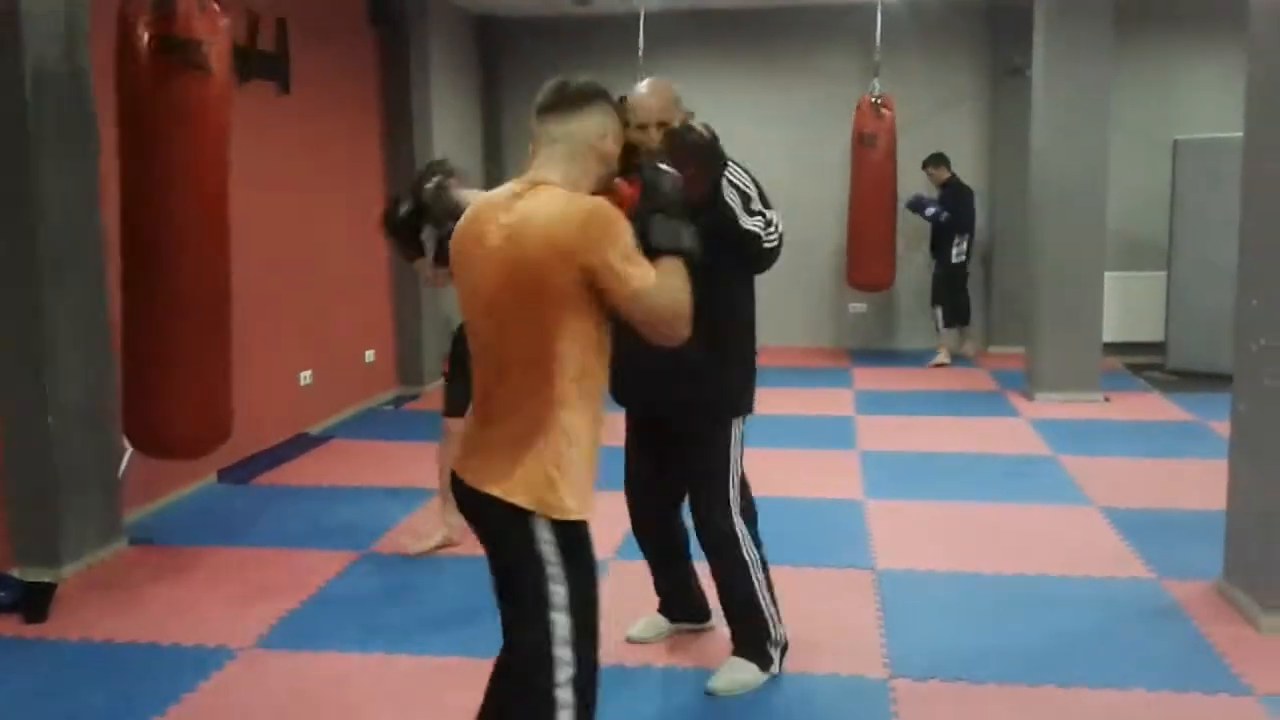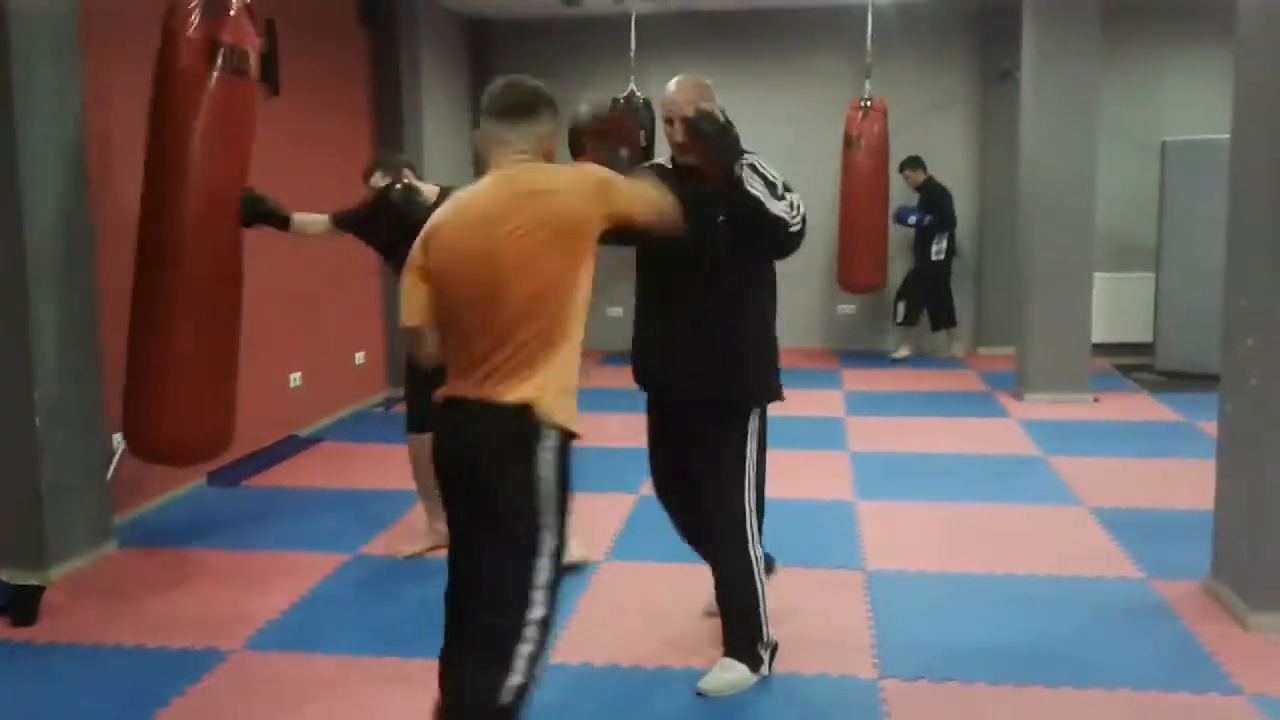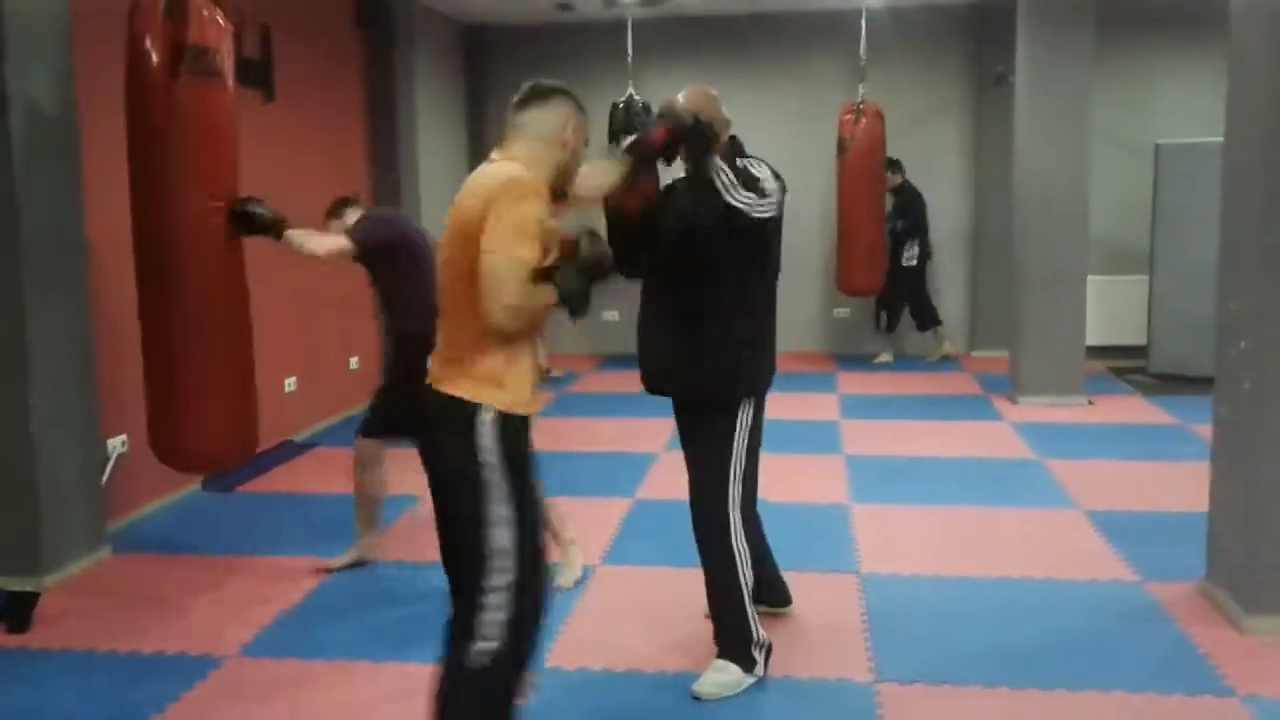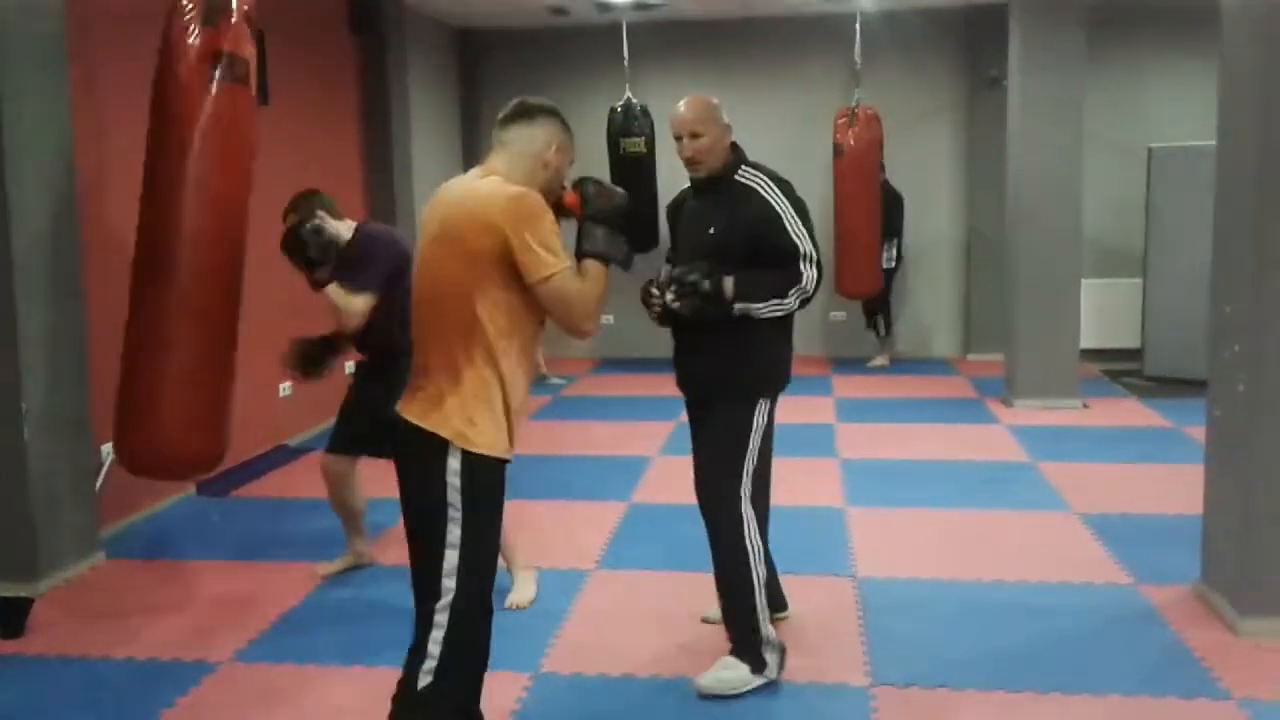
dt=0.3s
person 1, frame 1
left shoulder: (478, 217)
right shoulder: (589, 221)
right elbow: (671, 325)
right wrist: (668, 227)
left hip: (483, 474)
right hip: (538, 493)
left knee: (529, 654)
person 1, frame 2
left shoulder: (441, 224)
right shoulder: (580, 188)
left elbow: (427, 347)
right elbow: (666, 213)
left hip: (457, 424)
right hip: (527, 430)
left knee: (474, 610)
right knee: (513, 628)
person 1, frame 3
left shoulder: (494, 178)
right shoulder: (519, 189)
right elbow: (505, 311)
right wrist: (562, 283)
left hip: (459, 406)
right hip: (481, 414)
left knee: (487, 594)
right knee: (501, 601)
person 1, frame 4
left shoulder: (455, 195)
right shoulder: (518, 205)
right elbow: (580, 316)
left wrist: (585, 229)
right wrist: (598, 236)
left hip: (439, 426)
right hip: (457, 440)
left knee: (464, 612)
right knee: (450, 625)
person 2, frame 1
left shoulder: (722, 176)
left elbow: (763, 250)
left wrist: (709, 187)
left hip: (709, 384)
right hip: (645, 381)
left knee: (722, 514)
right knee: (648, 503)
left ankle: (761, 645)
right ankle: (683, 607)
person 2, frame 2
left shoulder: (751, 176)
right shoulder: (651, 182)
left elbow: (788, 232)
left wrist: (729, 164)
left hip: (733, 377)
right hip: (668, 373)
left knee: (732, 507)
right knee: (677, 490)
left ankle: (750, 648)
right ankle: (741, 582)
person 2, frame 3
left shoulder: (752, 176)
right shoulder: (675, 192)
left elbow: (758, 217)
right elbow: (631, 257)
left wrist: (704, 156)
right wrist: (622, 204)
left hip: (731, 372)
right hip: (684, 369)
left knee: (720, 502)
right knee: (716, 490)
left ankle: (744, 649)
right ankle: (766, 589)
person 2, frame 4
left shoulder: (763, 193)
right shoulder: (684, 205)
left elbow: (804, 277)
left wrist: (727, 291)
right wrist: (667, 293)
left hip: (749, 374)
right hip: (703, 372)
left knee: (734, 498)
right knee: (717, 490)
left ankle: (755, 649)
right ankle: (757, 597)
person 3, frame 1
right shoulder: (451, 220)
right elbow: (437, 278)
left wrist: (449, 228)
right wrist: (408, 242)
right knee: (452, 427)
right ankle: (448, 522)
person 3, frame 2
right shoulder: (383, 213)
right elbow: (321, 225)
left wrist: (424, 218)
right wrist: (272, 215)
right knee: (420, 441)
right ankle: (438, 527)
person 3, frame 3
left shoulder: (385, 225)
right shoulder: (383, 232)
left elbow: (323, 248)
left wrist: (278, 228)
right hip: (414, 354)
right knee: (366, 451)
right ankle: (366, 543)
person 3, frame 4
left shoulder: (369, 242)
right shoulder: (343, 252)
left elbow: (353, 316)
left wrist: (317, 270)
right wrist: (326, 345)
right hip: (381, 369)
right knee: (333, 464)
left ankle: (519, 567)
right ankle: (359, 547)
person 4, frame 1
left shoulder: (961, 192)
right shoulder: (946, 190)
left elbow: (963, 224)
left wrist: (937, 214)
right wrist: (922, 206)
left hip: (954, 255)
right hip: (947, 254)
left knee: (942, 298)
right knee: (957, 297)
left ankle: (944, 352)
right ankle: (965, 345)
person 4, frame 2
left shoulder: (936, 191)
right shoulder: (928, 191)
left elbow: (948, 222)
left wrist: (918, 220)
right wrist: (913, 218)
left hip: (935, 254)
right hip: (933, 255)
left knee: (909, 293)
right knee: (940, 298)
left ankle: (906, 345)
right ankle: (954, 346)
person 4, frame 3
left shoulder: (909, 196)
right shoulder: (903, 194)
left elbow: (918, 228)
left wrist: (892, 225)
right wrist: (889, 224)
left hip: (908, 258)
right hip: (910, 257)
left knee: (888, 300)
right knee: (920, 300)
left ankle: (889, 351)
right ankle: (944, 345)
person 4, frame 4
left shoulder: (891, 196)
right shoulder: (879, 194)
left elbow: (894, 229)
left hip: (885, 258)
right hip: (878, 257)
left knee: (877, 302)
right knee: (877, 301)
left ankle: (885, 353)
right ankle: (886, 349)
